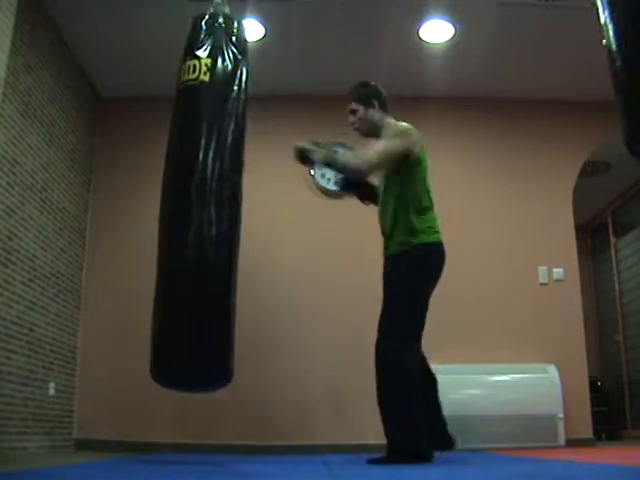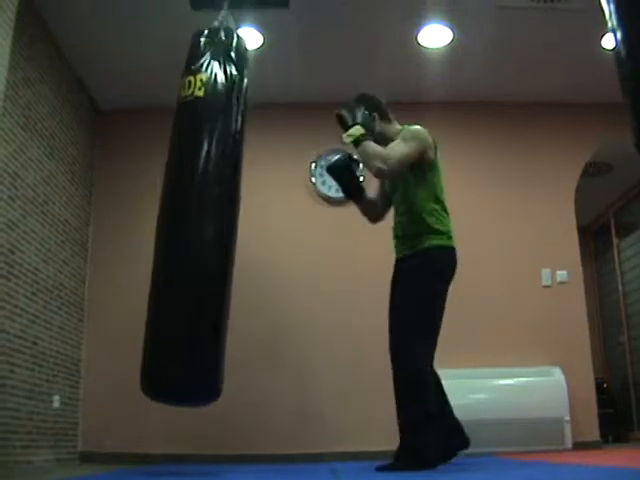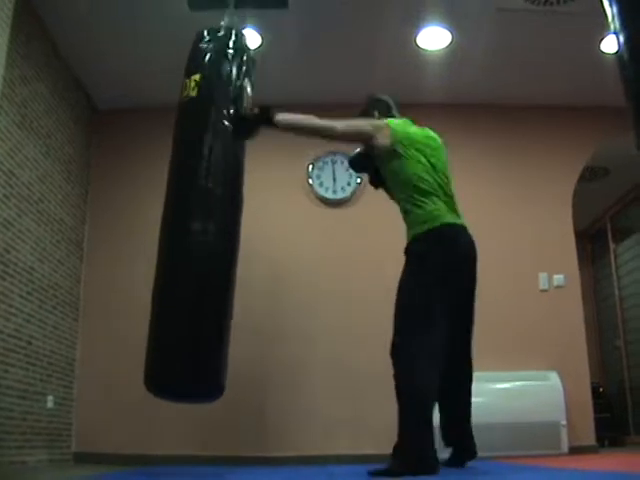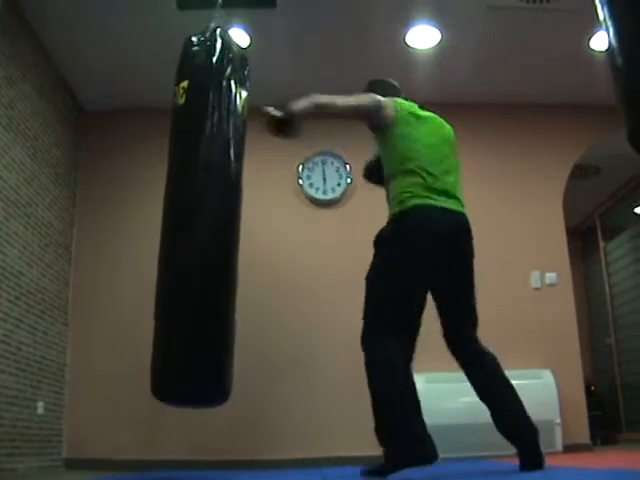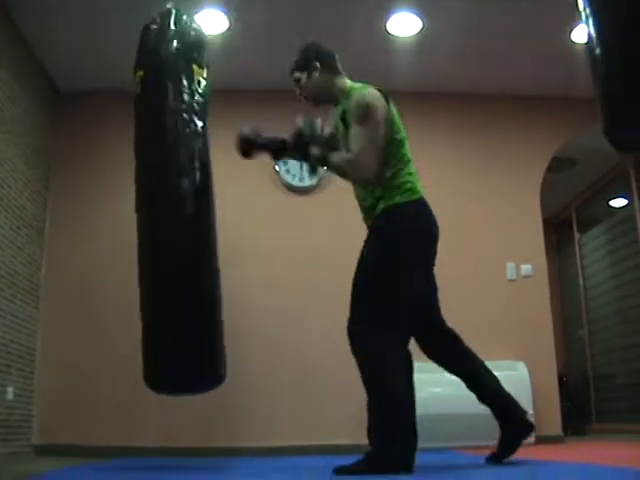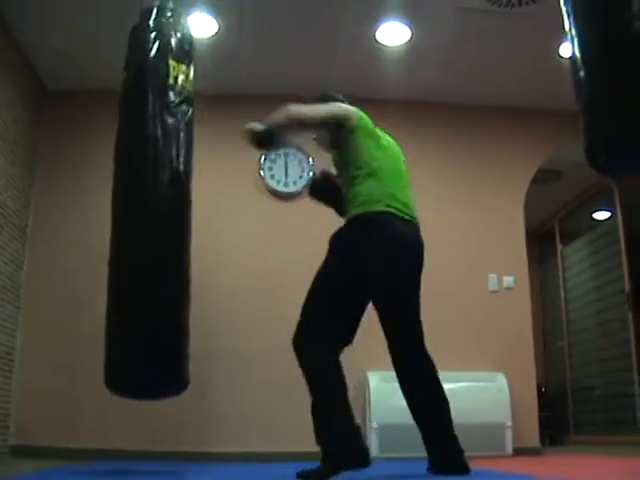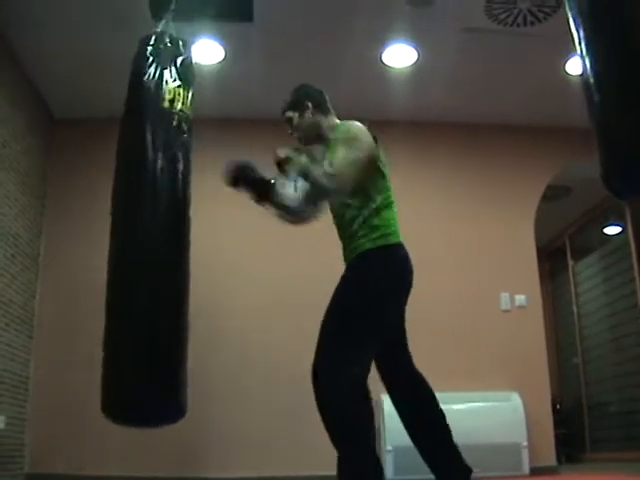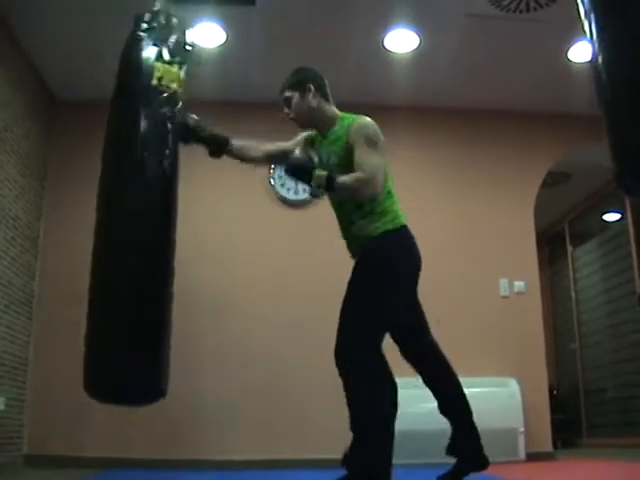
dt=0.4s
person 1, frame 1
left shoulder: (402, 134)
right shoulder: (387, 146)
left elbow: (358, 164)
left wrist: (322, 154)
right wrist: (369, 190)
left hip: (418, 253)
right hip: (401, 255)
left knee: (393, 346)
right knee: (403, 345)
left ankle: (410, 442)
right ankle: (434, 434)
person 1, frame 2
left shoulder: (415, 135)
right shoulder: (389, 159)
left elbow: (381, 165)
right elbow: (375, 213)
left wrist: (354, 133)
right wrist: (348, 184)
left hip: (431, 255)
right hip: (412, 258)
left knee: (409, 350)
right knee: (410, 350)
left ankle: (419, 448)
right ankle: (445, 436)
person 1, frame 3
left shoulder: (381, 128)
right shoulder: (431, 138)
left elbow: (319, 127)
left wrist: (271, 116)
right wrist: (380, 176)
left hip: (435, 243)
right hip: (459, 241)
left knee: (413, 345)
right knee: (453, 348)
right ankle: (461, 444)
person 1, frame 4
left shoulder: (384, 107)
right shoulder: (443, 127)
left elbow: (321, 104)
left wrist: (286, 113)
left hip: (414, 227)
right hip: (455, 227)
left knee: (384, 338)
right knee: (465, 341)
left ankle: (408, 444)
right ankle: (525, 440)
person 1, frame 5
left shoulder: (365, 98)
right shoulder: (344, 116)
left elbow: (365, 170)
left wrist: (321, 157)
left hip: (403, 223)
right hip: (403, 224)
left knee: (374, 331)
right knee: (431, 330)
right ankle: (511, 417)
person 1, frame 6
left shoulder: (341, 115)
right shoulder: (385, 144)
left elbow: (292, 115)
left wrist: (260, 130)
right wrist: (332, 192)
left hip: (368, 241)
right hip: (407, 238)
left knee: (315, 341)
right knee: (410, 351)
person 1, frame 7
left shoulder: (352, 133)
right shoulder: (324, 152)
left elbow: (330, 183)
right elbow: (300, 211)
left wrist: (295, 166)
right wrist: (265, 186)
left hip: (377, 265)
right hip: (385, 264)
left knee: (335, 373)
right knee: (399, 373)
person 1, frame 8
left shoulder: (361, 128)
right shoulder: (314, 140)
left elbow: (371, 187)
right elbow: (262, 152)
left wrist: (317, 175)
right wrist: (210, 137)
left hip: (388, 247)
right hip: (378, 252)
left knee: (360, 352)
right knee: (421, 351)
